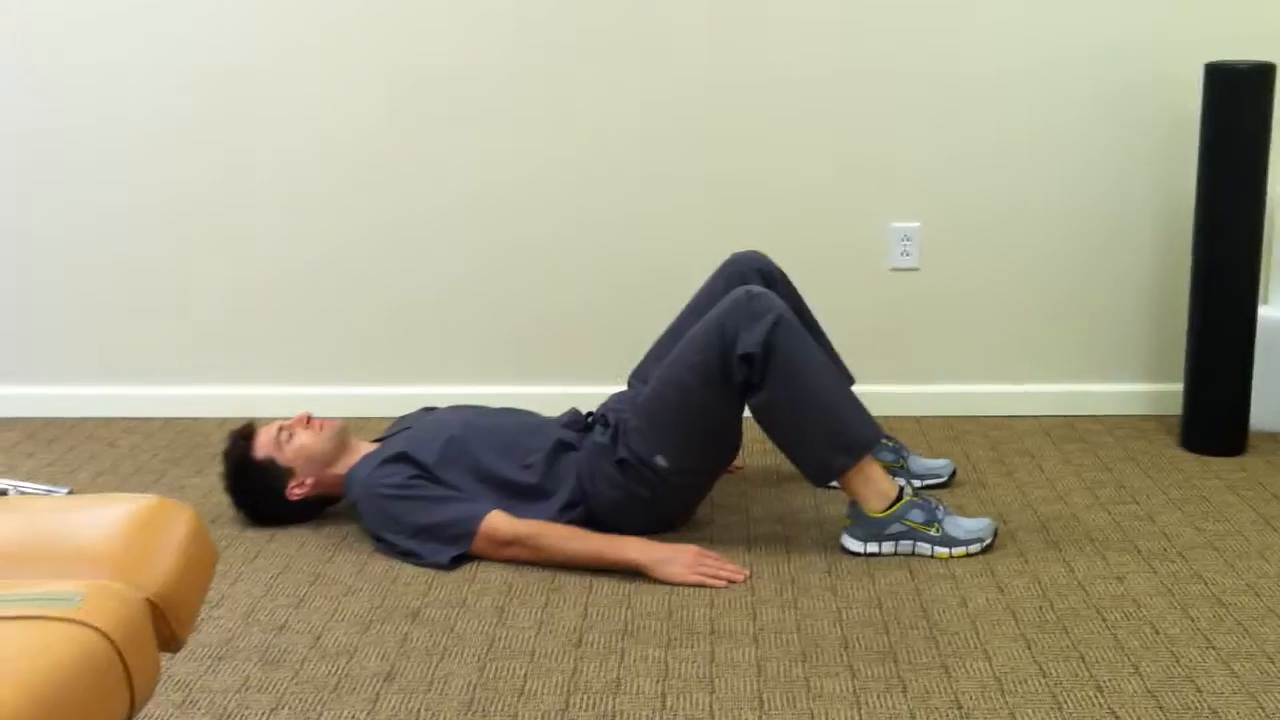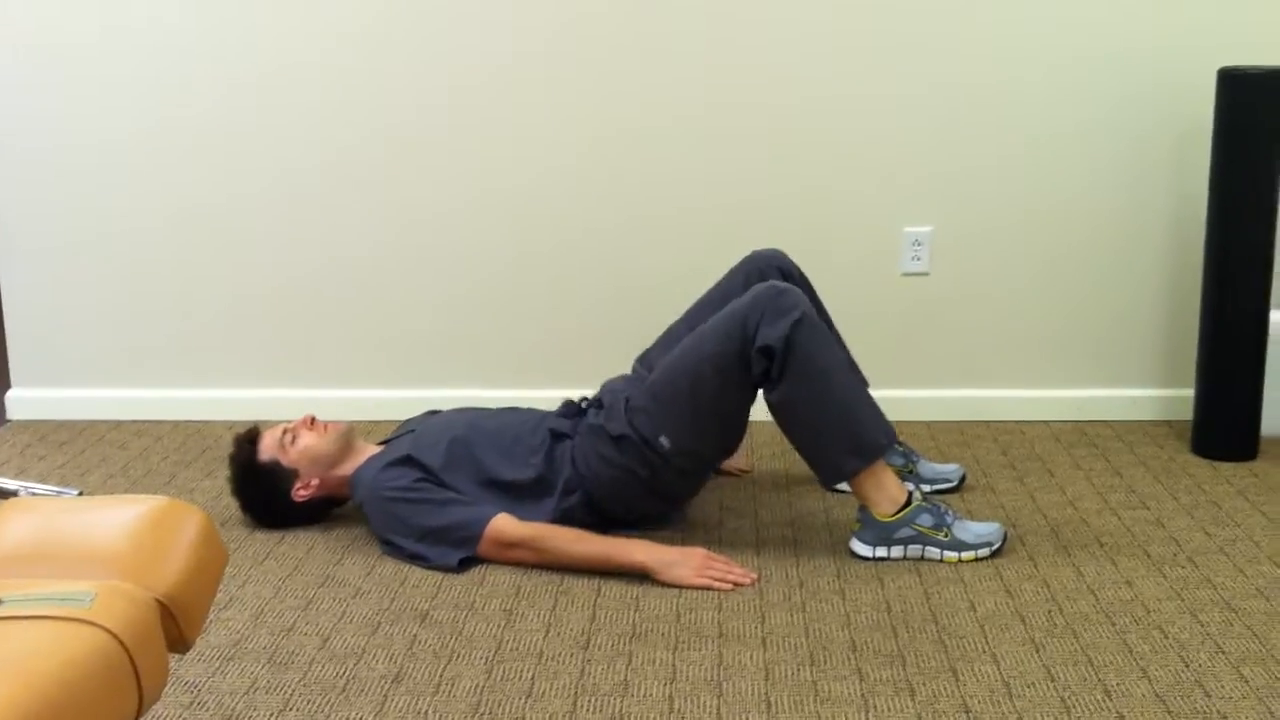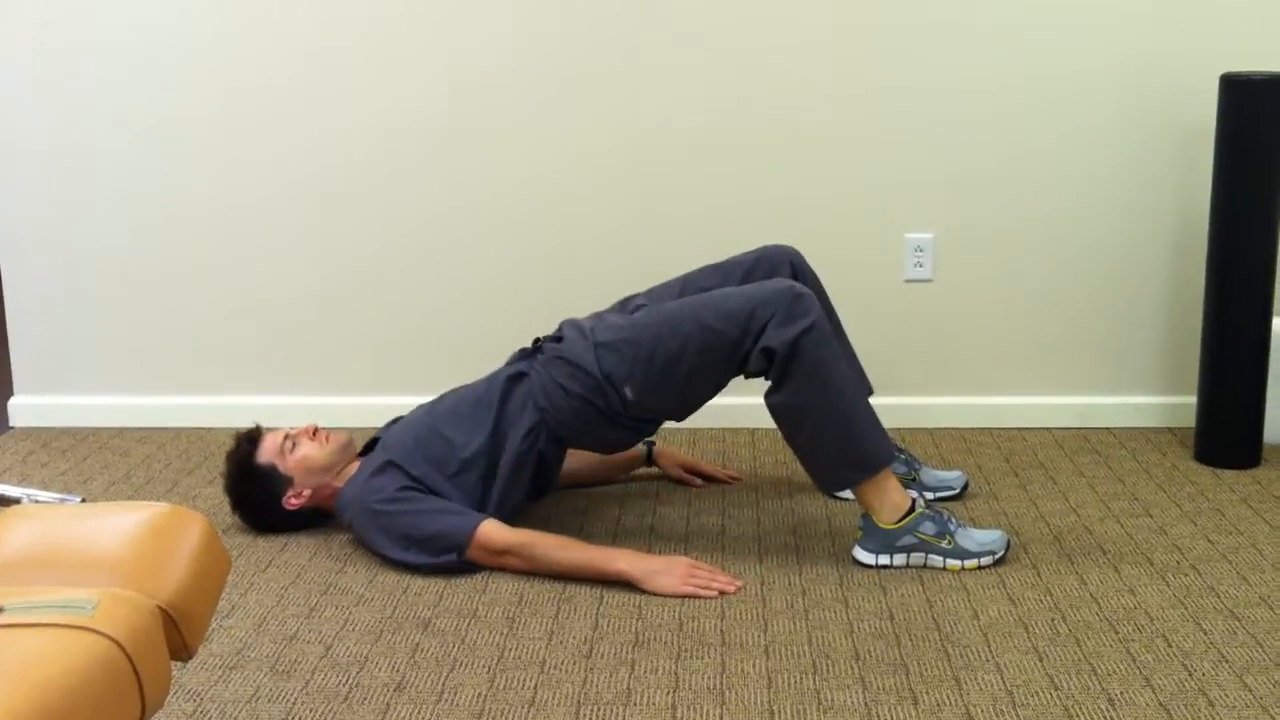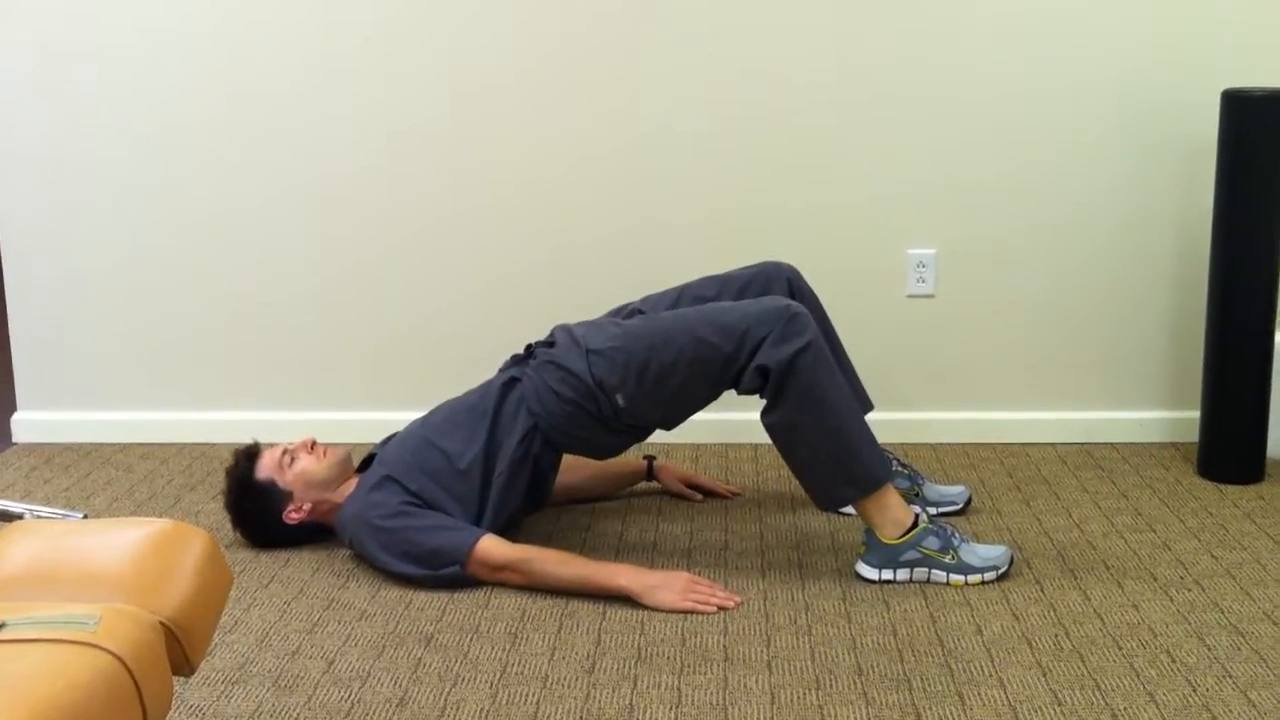
dt=0.7s
person 1, frame 1
left shoulder: (403, 437)
right shoulder: (382, 493)
right elbow: (506, 537)
left wrist: (693, 427)
right wrist: (645, 553)
left hip: (610, 429)
right hip: (625, 480)
left knee: (748, 273)
right knee: (752, 317)
left ankle: (861, 447)
right ankle: (881, 507)
person 1, frame 2
left shoulder: (407, 443)
right shoulder: (387, 496)
right elbow: (513, 540)
left wrist: (688, 437)
right wrist: (651, 557)
left hip: (608, 417)
right hip: (620, 464)
left knee: (767, 270)
right knee: (774, 313)
left ankle: (872, 452)
right ankle: (890, 512)
person 1, frame 3
left shoulder: (387, 453)
right shoulder: (373, 503)
right elbow: (502, 546)
left wrist: (649, 455)
right wrist: (637, 567)
left hip: (577, 363)
left knee: (778, 269)
right knee: (783, 313)
left ankle: (869, 456)
right ankle: (892, 520)
person 1, frame 4
left shoulder: (383, 470)
right shoulder: (375, 521)
right elbow: (501, 561)
left wrist: (649, 469)
right wrist: (636, 582)
left knee: (774, 286)
right knee: (780, 330)
left ankle: (869, 468)
right ankle: (895, 533)
